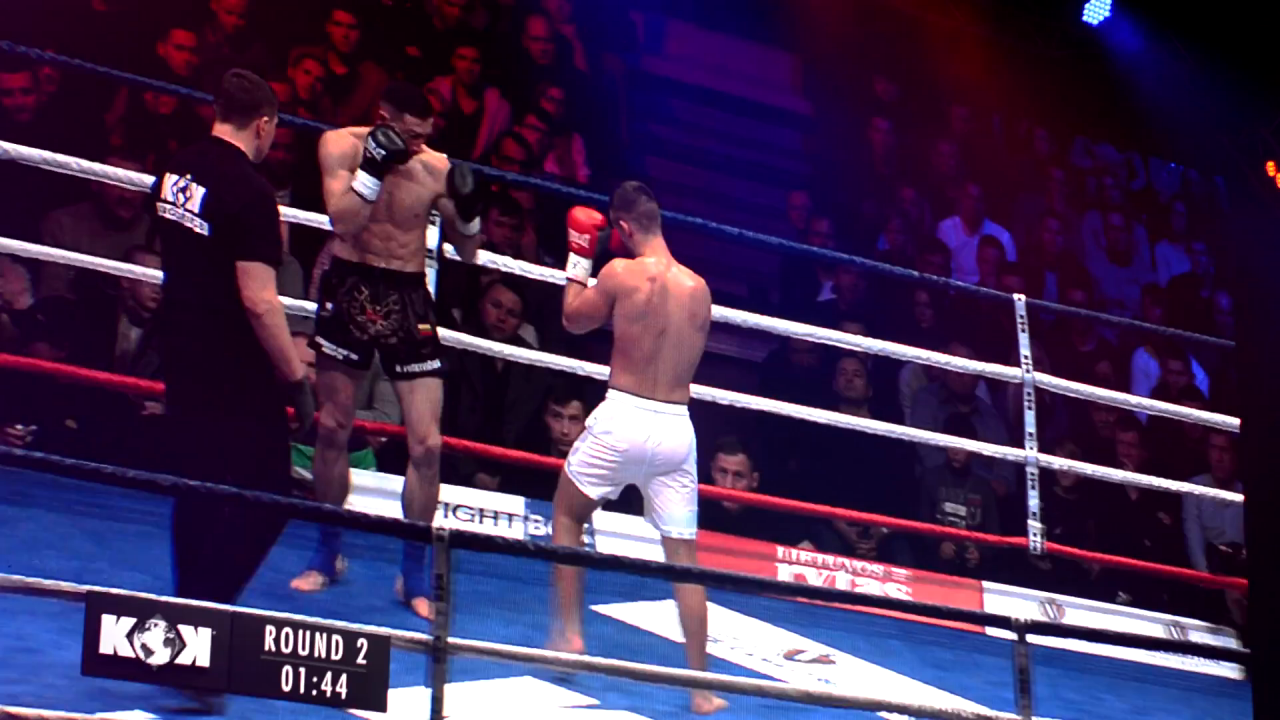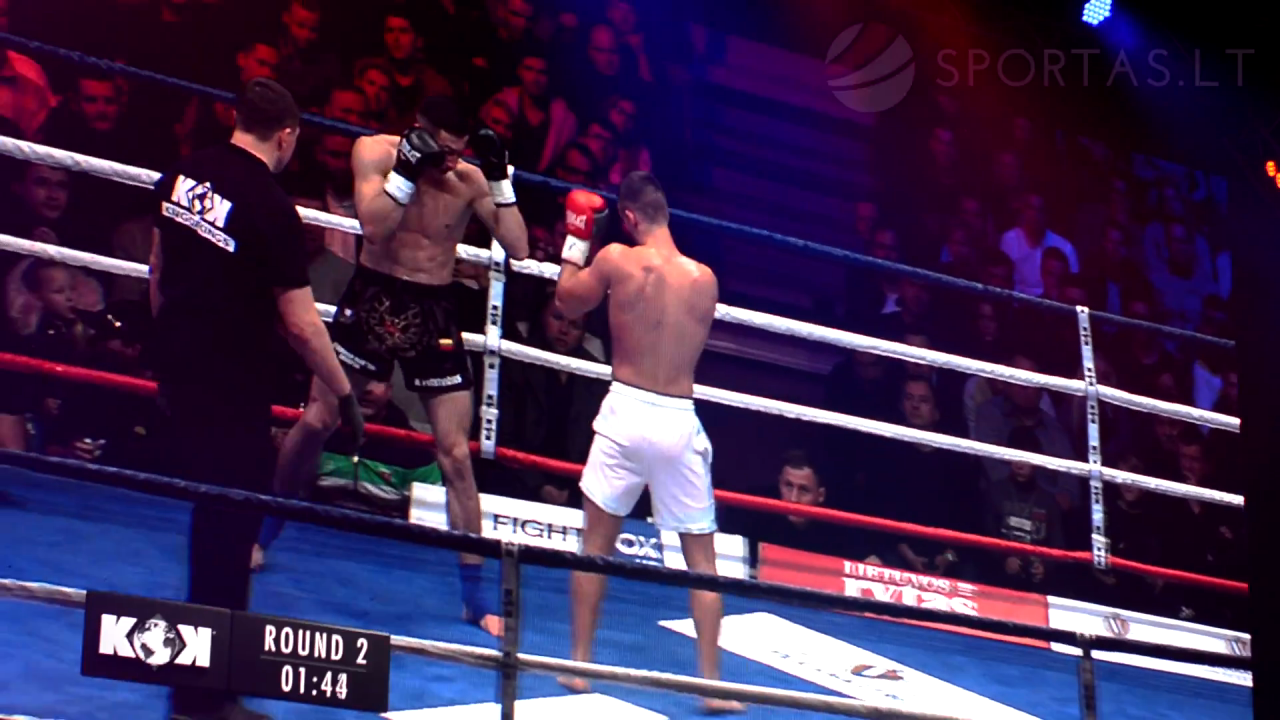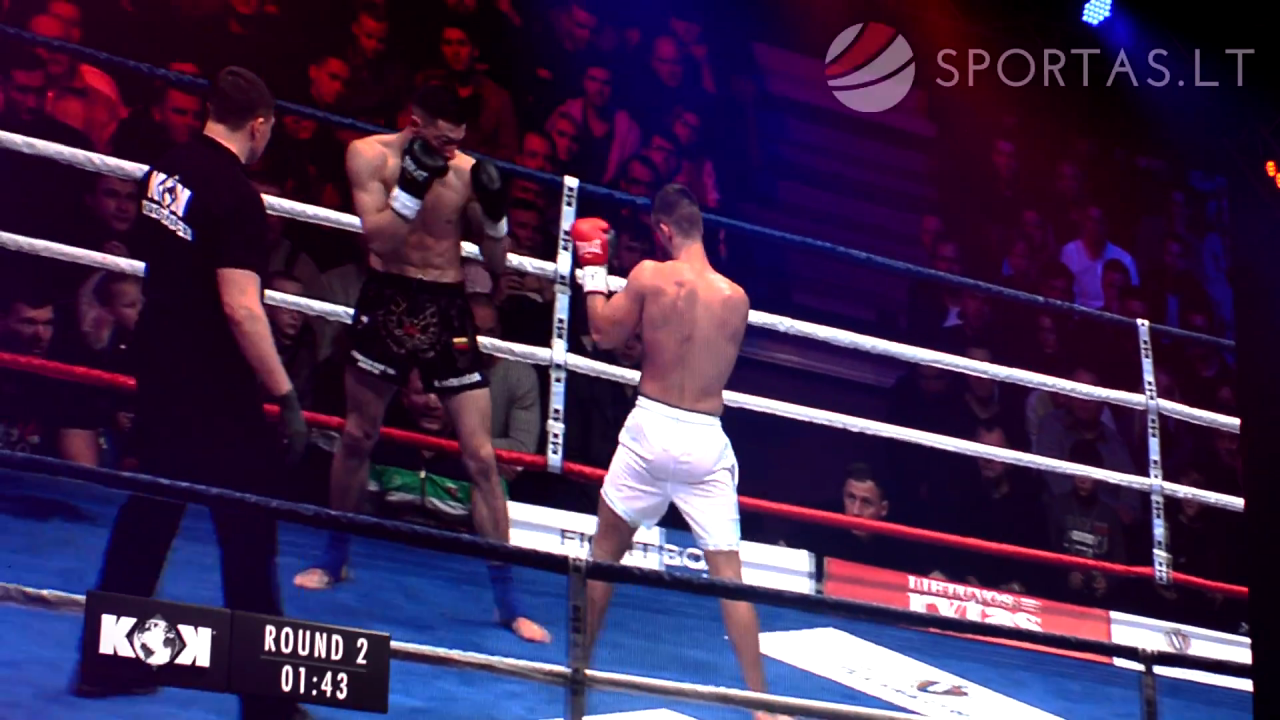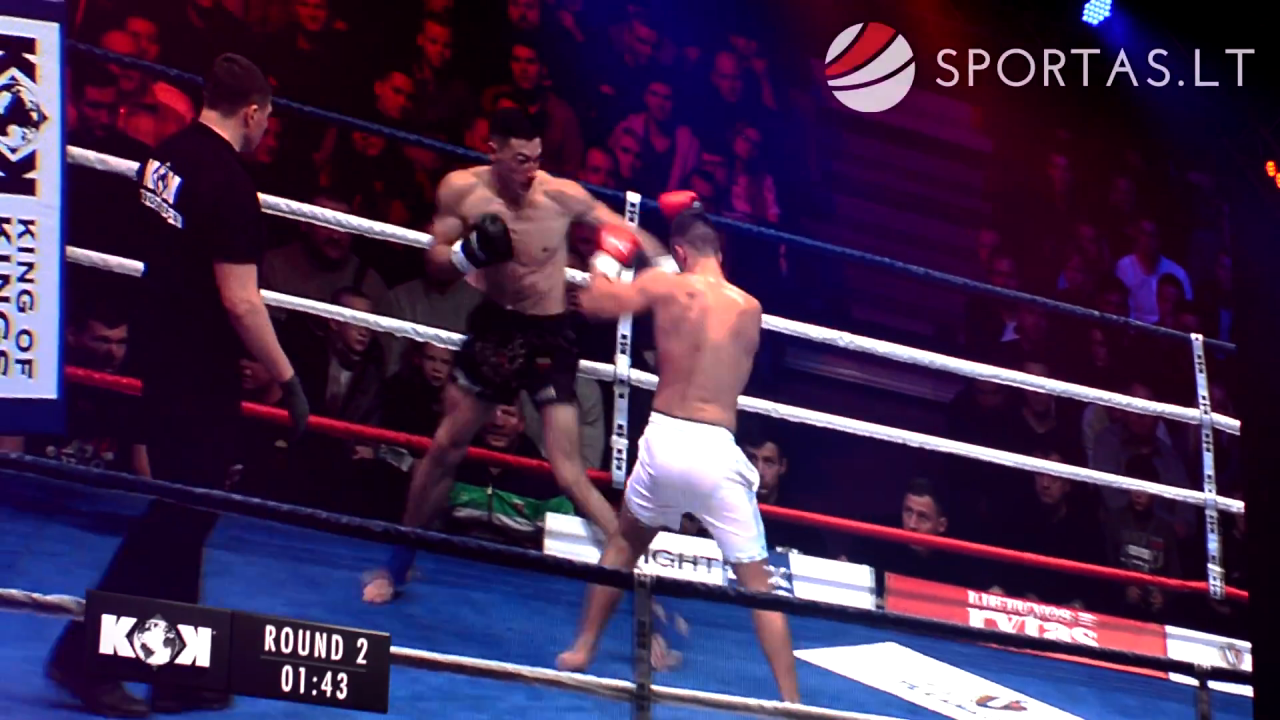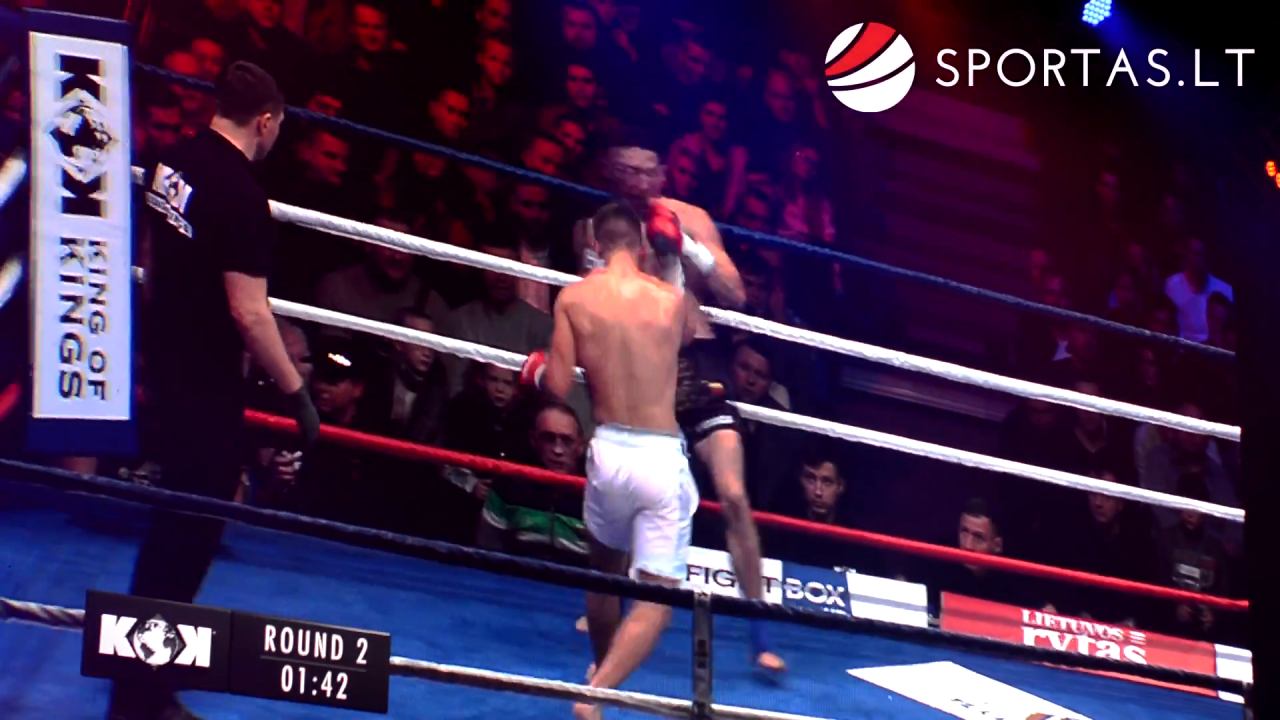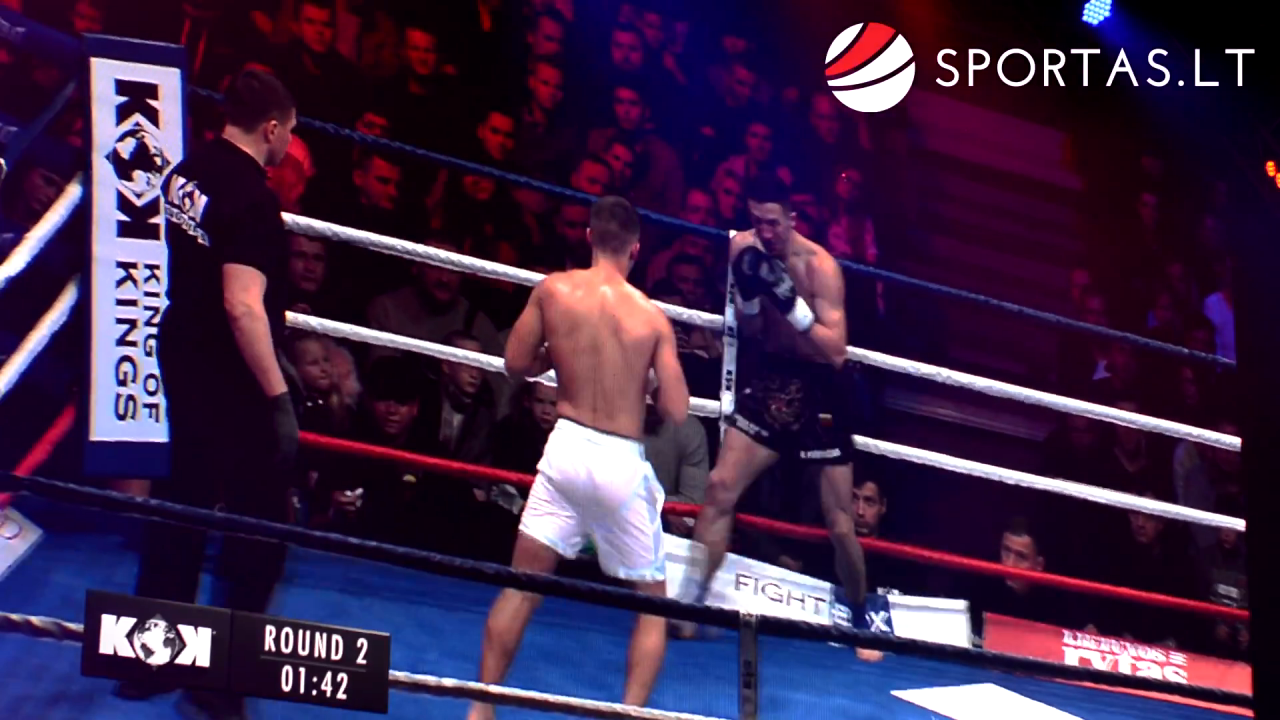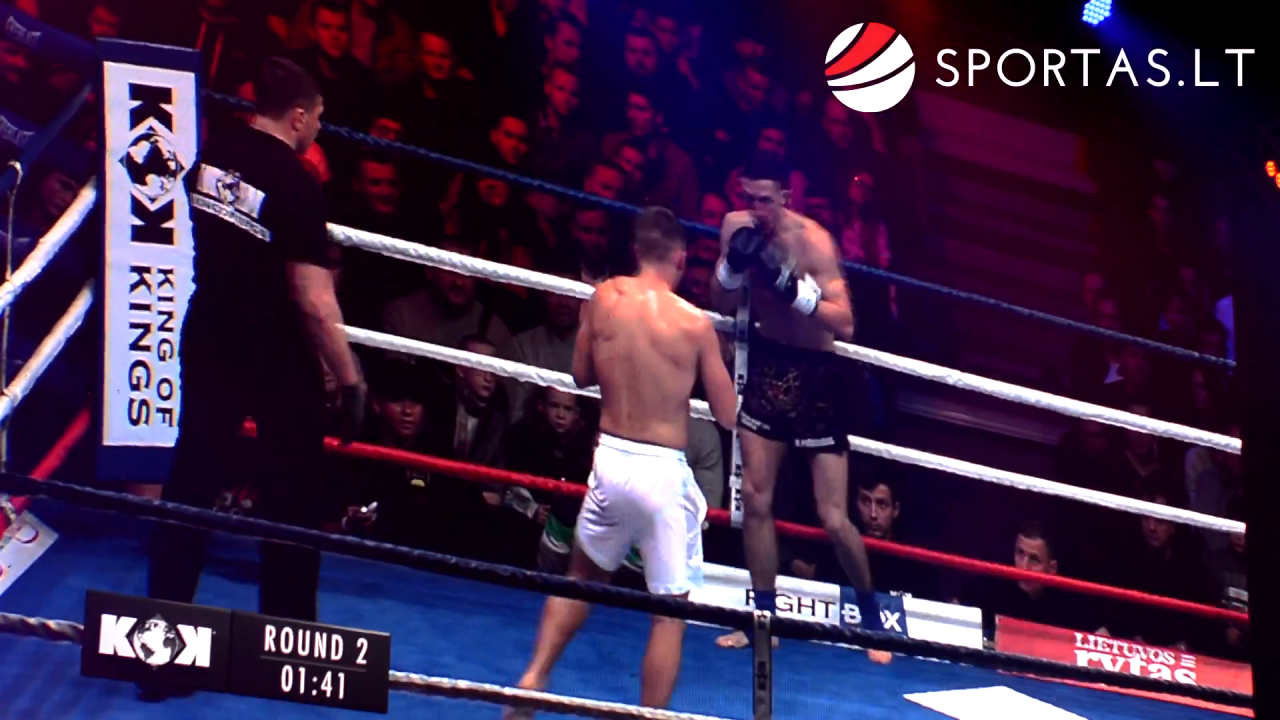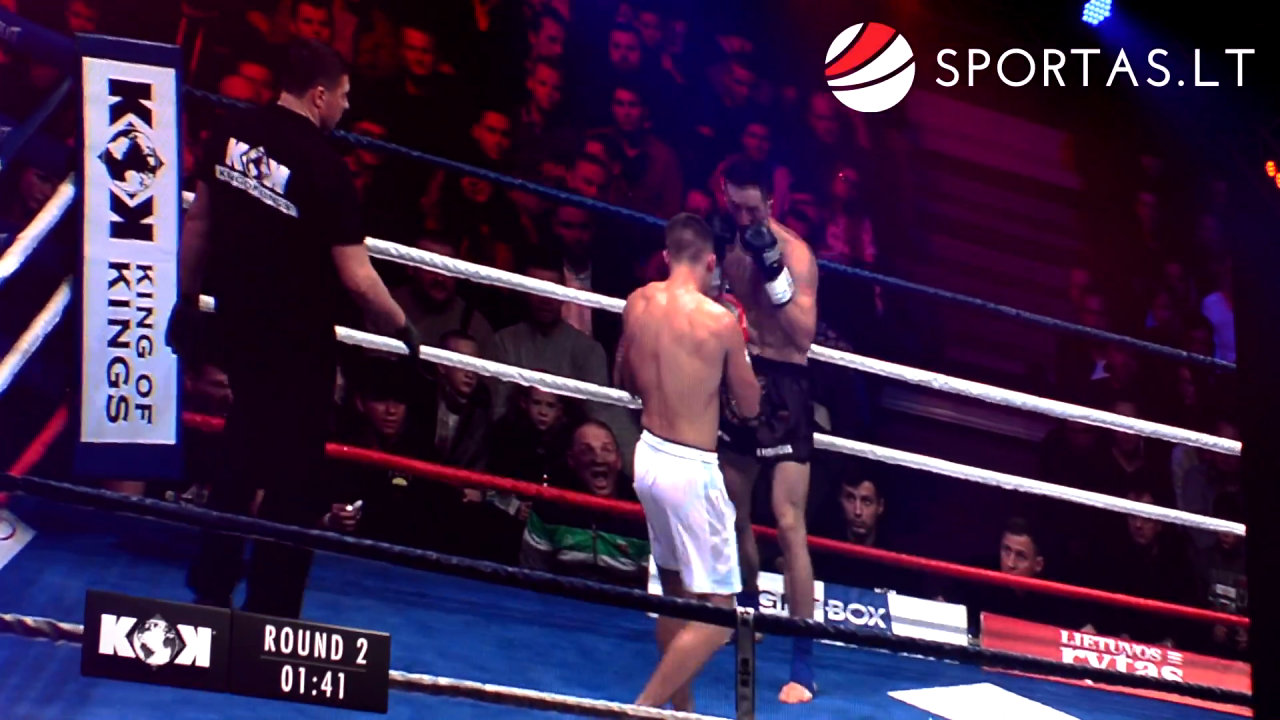
dt=0.4s
person 1, frame 1
left shoulder: (175, 173)
right shoulder: (247, 191)
right elbow: (259, 301)
right wrist: (298, 380)
left hip: (182, 358)
right hip: (234, 371)
left knee: (202, 501)
right knee: (260, 500)
person 1, frame 2
left shoulder: (182, 173)
right shoulder: (270, 209)
left elbow: (157, 271)
right elbow: (300, 323)
right wrist: (343, 392)
left hip: (177, 364)
right hip: (228, 378)
left knee: (211, 501)
right knee: (231, 518)
person 1, frame 3
left shoulder: (166, 167)
right shoulder: (236, 196)
right elbow: (242, 309)
right wrist: (285, 395)
left hip: (158, 364)
right hip: (214, 378)
left knee: (151, 500)
right knee: (248, 523)
person 1, frame 4
left shoulder: (164, 154)
right shoulder: (228, 185)
right elbow: (241, 301)
right wrist: (288, 379)
left hip: (160, 345)
right hip: (198, 360)
left knee: (187, 500)
right knee: (184, 505)
right ankle: (82, 652)
person 1, frame 5
left shoulder: (174, 159)
right shoulder: (240, 194)
right elbow: (250, 313)
right wrist: (298, 394)
left hip: (168, 350)
right hip: (203, 367)
left knee: (186, 497)
right knee: (193, 513)
person 1, frame 6
left shoulder: (192, 168)
right shoulder: (251, 197)
right elbow: (244, 307)
right wrist: (280, 397)
left hip: (184, 357)
right hip: (231, 373)
left knee: (186, 498)
right knee: (259, 523)
person 1, frame 7
left shoulder: (210, 157)
right shoulder: (297, 188)
right elbow: (317, 304)
right wrist: (353, 386)
left hip: (209, 345)
right hip: (280, 358)
left knee: (190, 486)
right knee: (293, 492)
person 1, frame 8
left shoulder: (233, 132)
right shoulder: (323, 163)
left elbow: (197, 223)
right elbow: (356, 274)
left wrist: (186, 299)
right wrist: (403, 326)
left hip: (238, 320)
right hip: (297, 335)
left knee: (248, 449)
right knee: (293, 472)
left ankle: (212, 582)
right ankle: (267, 612)
person 2, frame 1
left shoulder: (438, 169)
right shoulder: (341, 146)
left elbow: (469, 252)
right elbow: (343, 221)
left wrist: (469, 212)
right wrist: (373, 165)
left hip: (409, 298)
right hip: (350, 290)
left knee: (426, 445)
right knee: (331, 430)
left ankle: (414, 576)
right ankle: (328, 553)
person 2, frame 2
left shoulder: (470, 178)
right shoulder: (371, 152)
left elbow: (517, 249)
right elbow: (376, 226)
left wrist: (499, 180)
right wrist: (404, 169)
left hip: (432, 311)
right hip: (371, 299)
left knee: (456, 456)
right knee: (313, 426)
left ankle: (476, 596)
person 2, frame 3
left shoulder: (467, 172)
right shoulder: (369, 155)
left elbow: (497, 263)
right elbow: (379, 237)
left wrist: (494, 210)
right wrist: (413, 183)
left hip: (448, 310)
right hip: (388, 303)
left knee: (481, 458)
right knee: (357, 438)
left ankle: (507, 601)
right ankle: (335, 558)
person 2, frame 4
left shoulder: (564, 194)
right shoulder: (461, 189)
left elbow: (619, 231)
right elbow: (438, 261)
left wrist: (664, 263)
right wrist: (470, 251)
left hip: (548, 338)
right hip: (493, 329)
left knee: (569, 477)
right knee: (442, 453)
right ankle: (397, 566)
person 2, frame 5
left shoulder: (690, 220)
right shoulder: (598, 229)
left elbow: (735, 295)
left wrist: (688, 246)
right wrist: (603, 252)
left hip: (701, 364)
left knee: (732, 500)
left ankle: (756, 638)
person 2, frame 6
left shoulder: (820, 265)
right shoulder: (742, 248)
left elbow: (836, 349)
right elbow: (746, 327)
left wrist: (790, 302)
right wrist: (747, 294)
left hip: (818, 389)
right hip: (766, 378)
left knee: (839, 523)
right knee: (719, 491)
right ankle: (691, 606)
person 2, frame 7
left shoulder: (813, 241)
right shoulder: (736, 226)
left elbow: (845, 324)
right elbow: (723, 305)
left wrist: (792, 288)
right wrist: (733, 267)
left hip: (816, 373)
right hip: (766, 365)
left knee: (833, 519)
right knee: (755, 501)
left ankle: (870, 613)
right ankle: (765, 616)
person 2, frame 8
left shoulder: (794, 253)
right shoulder: (722, 236)
left elbow: (804, 335)
left wrist: (770, 270)
left hip: (783, 388)
left knee: (789, 525)
right knee: (733, 513)
left ankle: (803, 661)
right ankle: (748, 616)
person 3, frame 1
left shoulder: (619, 273)
right shoulder: (699, 288)
left elbow: (574, 320)
left wrist: (579, 254)
left hip: (622, 417)
right hip: (674, 428)
left knee: (566, 519)
right knee: (683, 560)
left ankle: (569, 632)
person 3, frame 2
left shoulder: (617, 260)
right shoulder: (706, 279)
left elbow: (568, 303)
left wrist: (576, 236)
left hip: (627, 413)
right hip: (680, 423)
left knee: (597, 544)
right knee: (700, 557)
left ankle: (580, 663)
right ankle: (711, 683)
person 3, frame 3
left shoulder: (649, 276)
right shoulder: (737, 299)
left elbow: (604, 334)
left wrist: (592, 266)
left hip: (652, 429)
right hip: (706, 440)
left knee: (605, 549)
right knee: (728, 575)
person 3, frame 4
left shoulder: (667, 287)
right shoulder: (748, 307)
left elbow: (597, 303)
left wrist: (609, 256)
left hip: (662, 441)
right hip: (715, 451)
left knee: (626, 541)
right knee: (758, 585)
left ankle: (584, 649)
right ankle: (791, 706)
person 3, frame 5
left shoulder: (574, 297)
right shoulder: (671, 301)
left elbow: (559, 387)
left wrist: (537, 371)
left hip: (609, 453)
right hip: (664, 459)
left knee: (604, 569)
right knee: (654, 602)
person 3, frame 6
left shoulder: (552, 290)
right shoulder: (651, 316)
left elbow: (517, 364)
right elbow: (677, 411)
left hip: (566, 451)
right hip: (621, 464)
left knee: (521, 587)
right knee: (652, 607)
person 3, frame 7
left shoulder: (602, 298)
right shoulder: (694, 323)
left elbow: (581, 375)
right elbow: (727, 411)
left hip: (610, 462)
right hip: (665, 472)
left knee: (581, 578)
right knee: (669, 616)
person 3, frame 8
left shoulder: (637, 302)
right shoulder: (721, 322)
right elbow: (749, 406)
left hip: (648, 458)
right hip: (691, 471)
left knee: (676, 594)
right knee: (715, 613)
left ankle: (679, 712)
right ankle: (644, 712)
